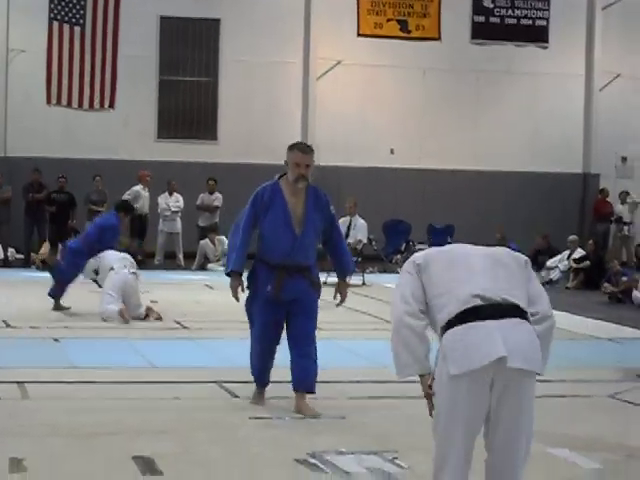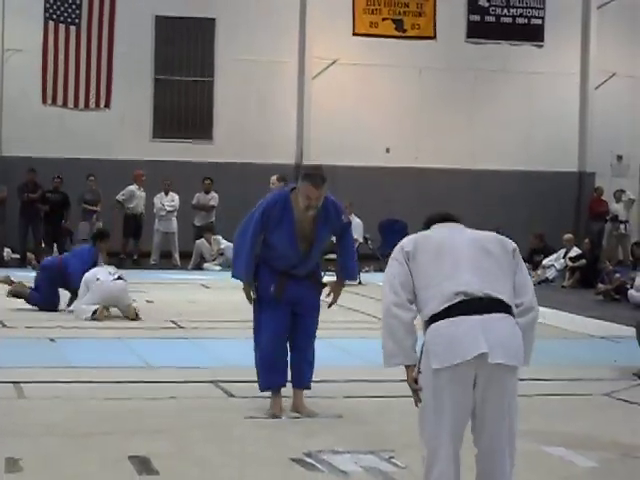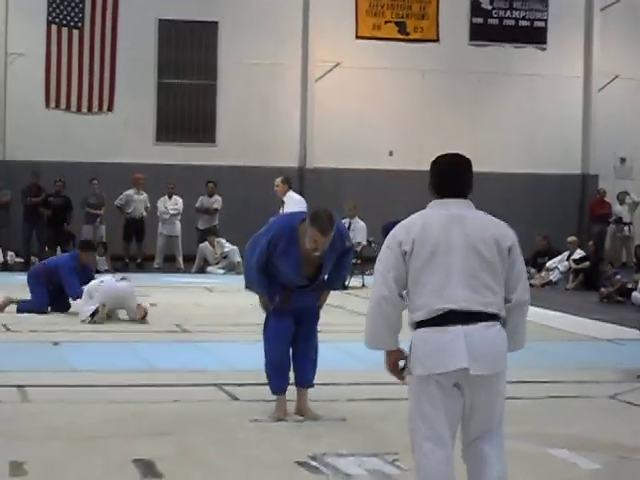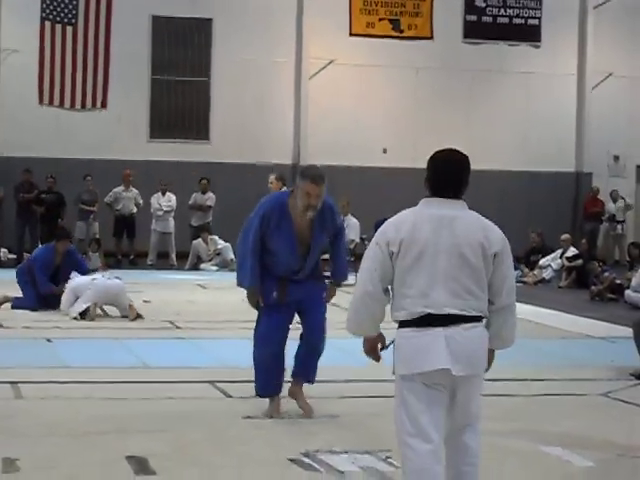
dt=0.3s
person 1, frame 1
left shoulder: (421, 261)
right shoulder: (512, 257)
left elbow: (406, 318)
right elbow: (543, 315)
left wrist: (423, 372)
right wrist: (533, 364)
left hip: (465, 343)
right hip: (519, 340)
left knee: (452, 446)
right knee: (510, 447)
person 1, frame 2
left shoulder: (410, 245)
right shoulder: (501, 242)
left elbow: (396, 307)
right elbow: (527, 305)
left wrist: (410, 363)
right wrist: (518, 355)
left hip: (449, 337)
right hip: (503, 333)
left knee: (442, 441)
right knee: (497, 440)
person 1, frame 3
left shoulder: (408, 229)
right shoulder: (500, 231)
left elbow: (386, 294)
right elbow: (518, 297)
left wrist: (390, 345)
right wrist: (506, 344)
left hip: (434, 344)
right hip: (487, 341)
left knee: (433, 442)
right knee: (487, 437)
person 1, frame 4
left shoulder: (397, 227)
right shoulder: (489, 232)
left elbow: (369, 289)
right elbow: (504, 298)
left wrist: (369, 331)
right wrist: (492, 343)
left hip: (418, 344)
right hip: (469, 342)
left knee: (420, 441)
right knee: (465, 430)
person 2, frame 1
left shoulder: (319, 199)
right shoulder: (264, 194)
left elbow: (334, 238)
right elbow: (242, 232)
left wrist: (343, 276)
right wrist: (235, 272)
left hip: (305, 280)
right hip: (268, 278)
left knee: (304, 340)
right knee: (264, 337)
left ankle: (301, 399)
right ankle: (260, 384)
person 2, frame 2
left shoulder: (333, 208)
right shoulder: (273, 204)
left elbow: (345, 242)
right elbow: (246, 237)
left wrist: (341, 279)
right wrist: (246, 278)
left hip: (307, 281)
right hip: (272, 279)
left knee: (304, 339)
right knee: (271, 338)
left ankle: (298, 398)
right ankle: (275, 397)
person 2, frame 3
left shoulder: (341, 235)
right shoulder: (279, 229)
left elbow: (344, 258)
right elbow: (253, 256)
left wrist: (330, 287)
right wrist: (261, 291)
left hip: (311, 292)
right hip: (279, 290)
left knee: (306, 341)
right knee: (278, 340)
left ankle: (302, 401)
right ankle: (280, 401)
person 2, frame 4
left shoulder: (329, 211)
right shoulder: (270, 207)
left elbow: (337, 244)
right elbow: (248, 246)
left wrist: (336, 280)
right wrist: (251, 286)
left hip: (309, 284)
right hip: (274, 284)
left knee: (315, 336)
right knee: (269, 341)
left ankle: (298, 387)
right ankle: (273, 398)
